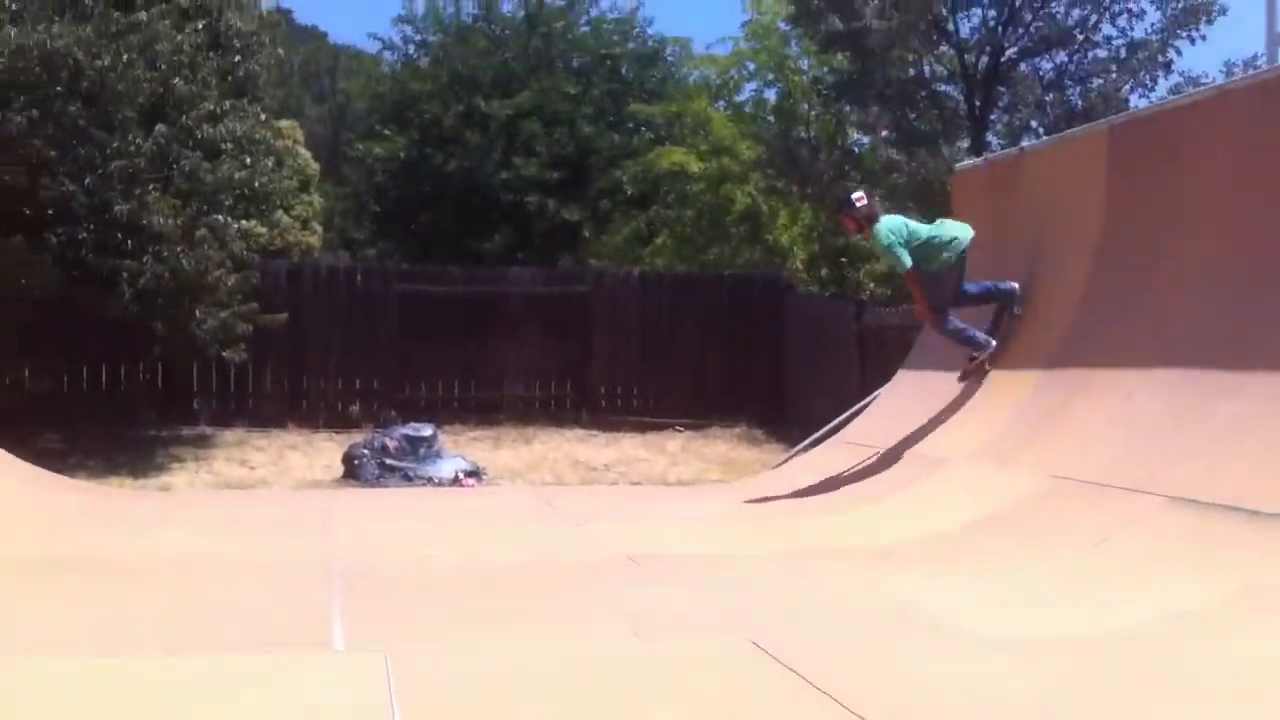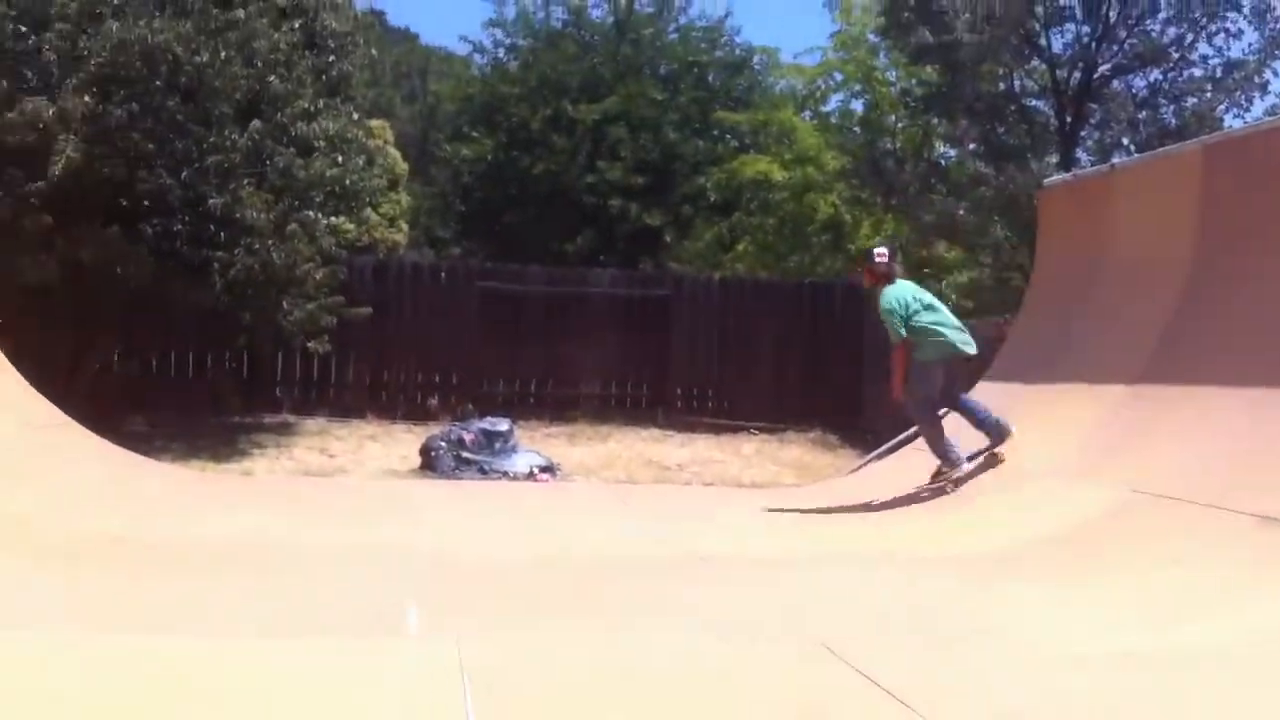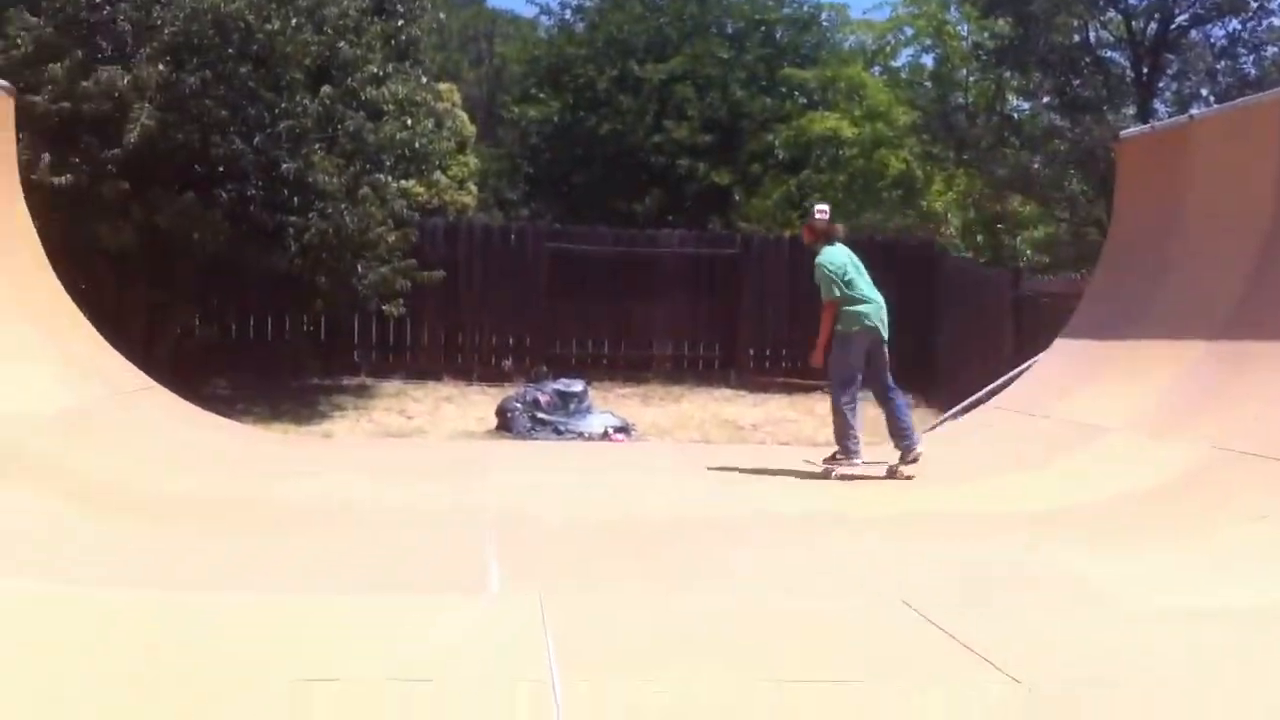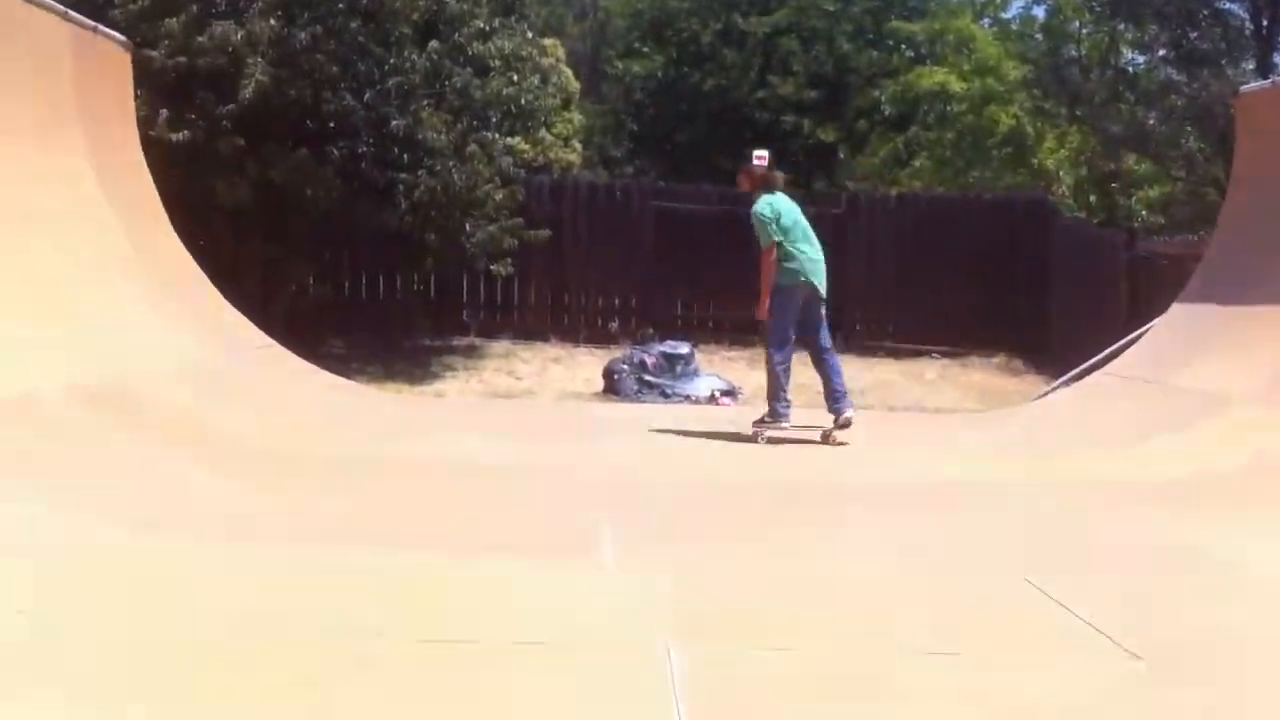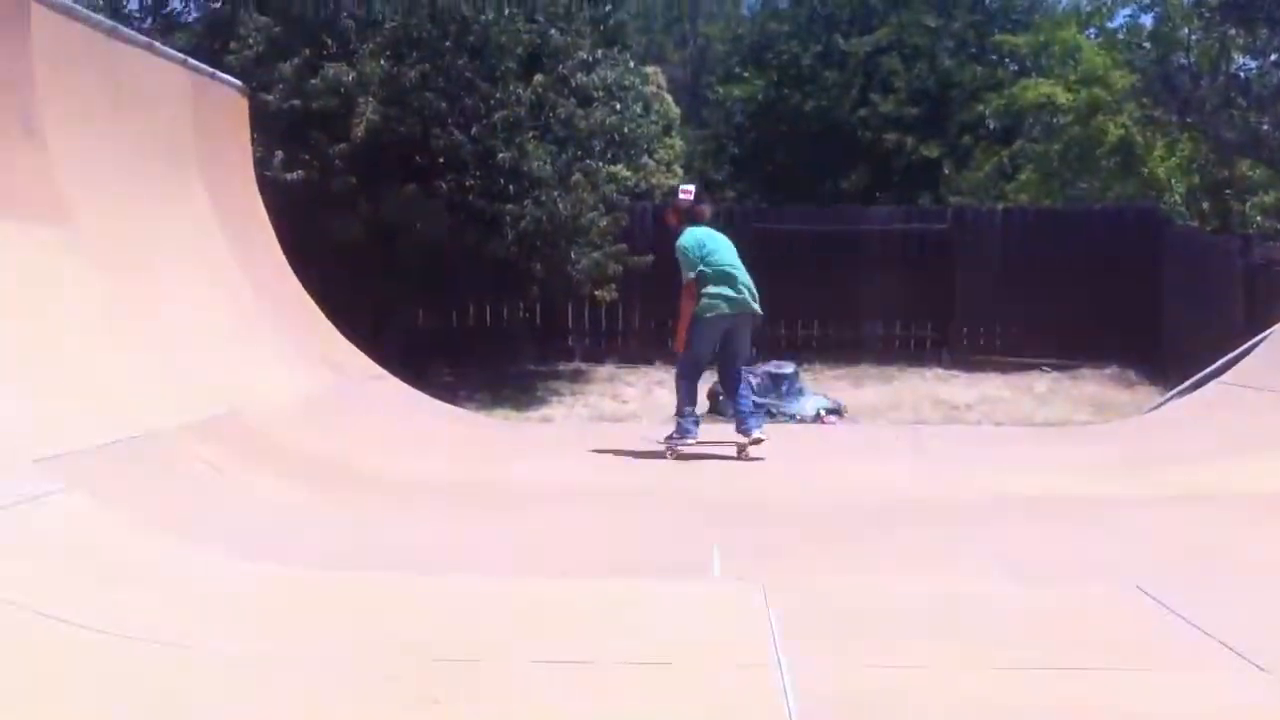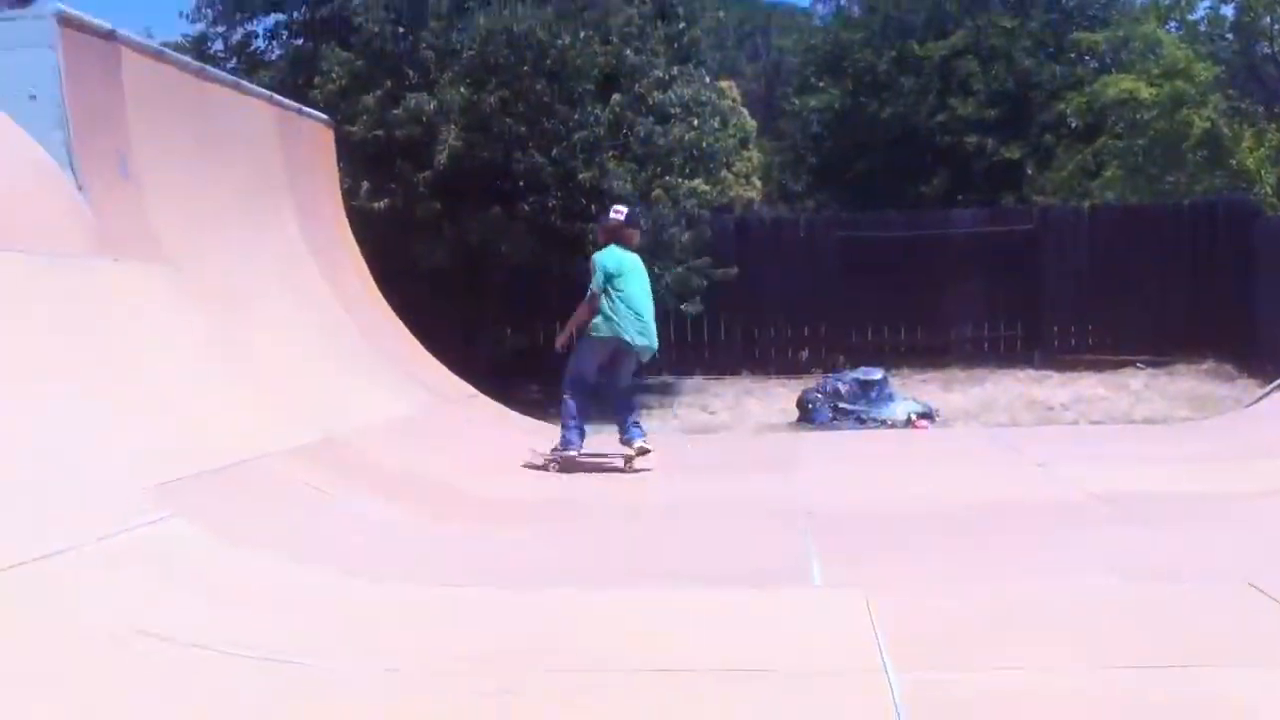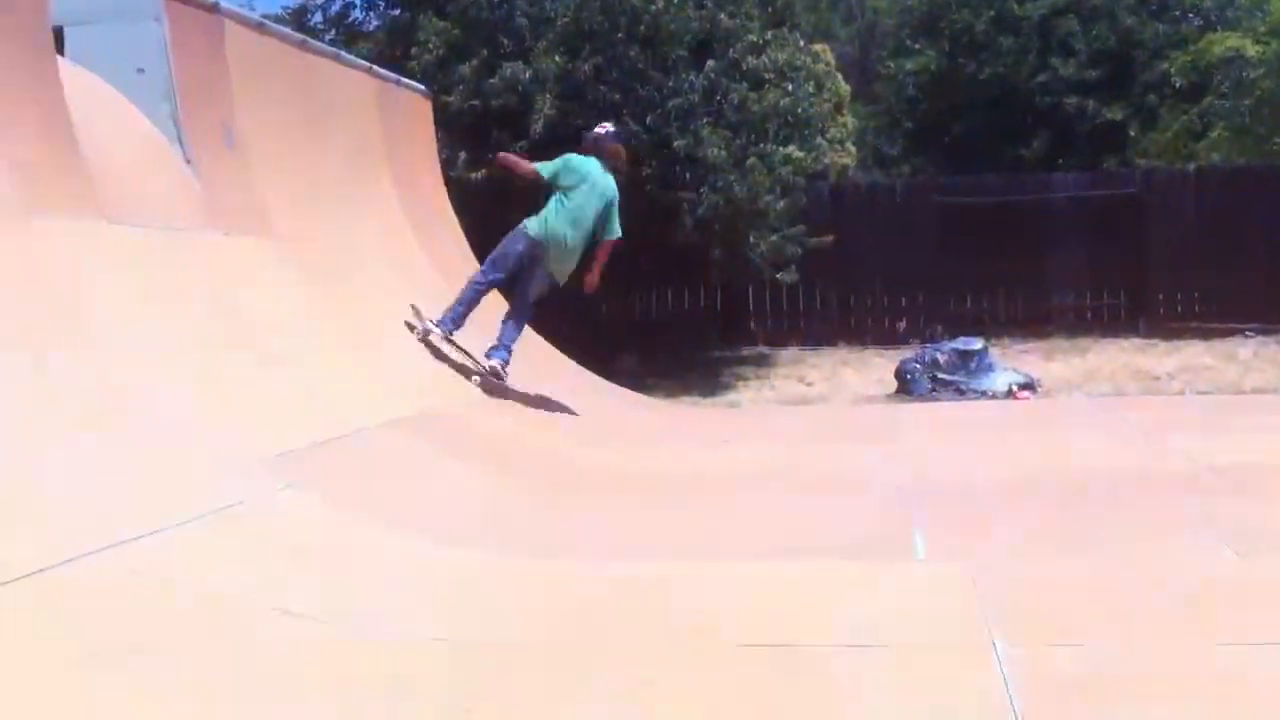
dt=0.2s
person 1, frame 1
left shoulder: (883, 239)
right shoulder: (886, 221)
left elbow: (909, 274)
left wrist: (923, 307)
left hip: (946, 251)
right hip: (954, 239)
left knee: (934, 314)
right knee: (952, 295)
left ankle: (982, 346)
right ankle: (1005, 292)
person 1, frame 2
left shoulder: (887, 302)
right shoulder: (904, 286)
left elbow: (900, 346)
left wrist: (898, 384)
left hip: (934, 348)
right hip: (955, 338)
left knee: (917, 407)
right knee: (950, 396)
left ankle: (952, 462)
right ankle: (998, 430)
person 1, frame 3
left shoulder: (824, 261)
right shoulder: (840, 250)
left elbow: (830, 306)
left wrist: (819, 347)
left hip: (854, 325)
right hip: (876, 320)
left knee: (843, 389)
right knee: (885, 387)
left ankle: (849, 449)
right ankle: (909, 444)
person 1, frame 4
left shoulder: (761, 208)
right shoulder: (782, 200)
left elbow: (770, 254)
left wrist: (764, 298)
left hip: (791, 280)
right hip: (814, 277)
left knee: (778, 348)
right knee: (821, 345)
left ankle: (778, 411)
right ankle: (841, 407)
person 1, frame 5
left shoulder: (685, 240)
right shoulder: (713, 235)
left elbow: (690, 288)
left wrist: (681, 331)
left hip: (716, 306)
right hip: (746, 305)
left knee: (688, 368)
right knee: (732, 371)
left ankle: (685, 427)
right ankle: (750, 424)
person 1, frame 6
left shoulder: (603, 258)
right shoulder: (635, 262)
left elbow: (592, 301)
left wrist: (566, 331)
left hip: (607, 329)
right hip: (640, 337)
left knee: (575, 386)
right knee: (619, 388)
left ankle: (570, 441)
right ankle: (635, 436)
person 1, frame 7
left shoulder: (575, 161)
right shoulder: (612, 189)
left elbow: (531, 171)
right elbow: (610, 239)
left wrist: (504, 158)
right wrist: (595, 271)
left hip: (538, 234)
right hip: (562, 257)
left knee: (485, 277)
right knee: (523, 305)
left ankle: (446, 325)
right ankle: (499, 356)
